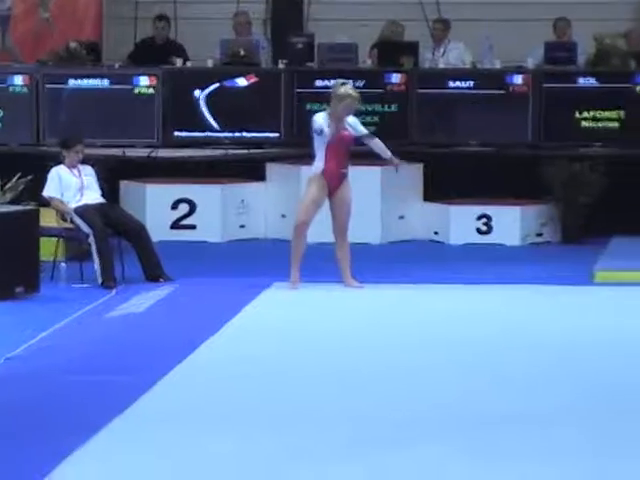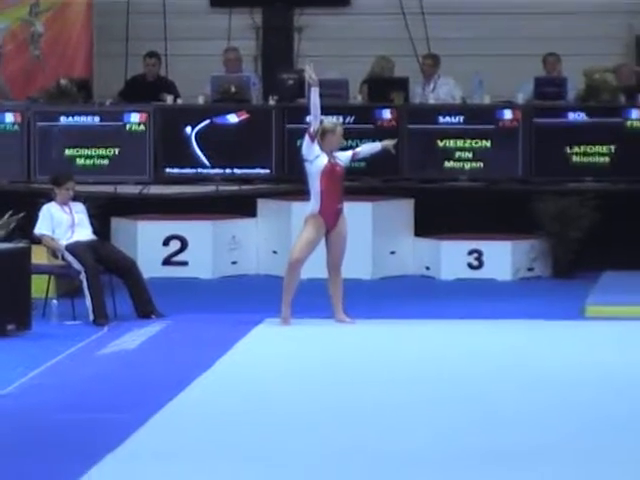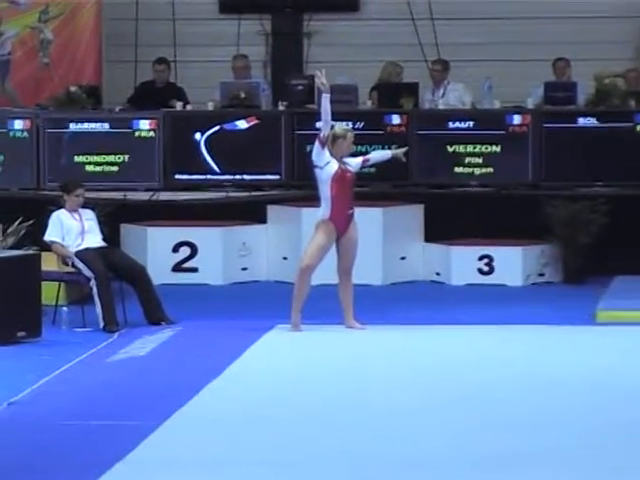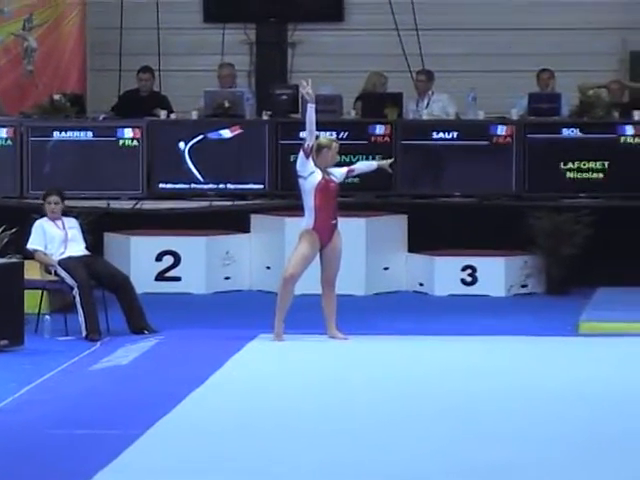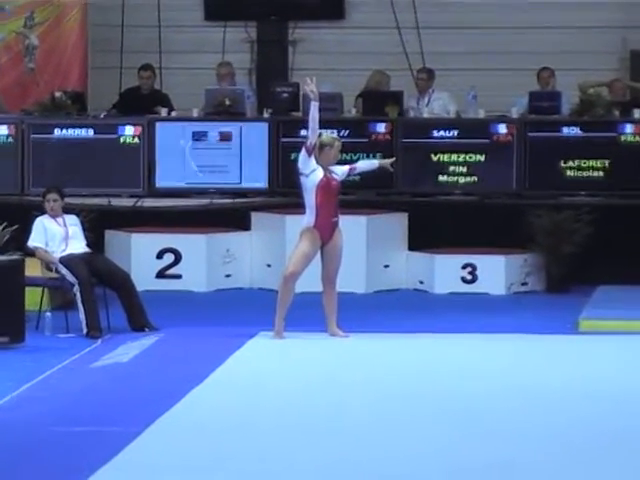
dt=0.7s
person 1, frame 1
left shoulder: (351, 122)
right shoulder: (320, 118)
left elbow: (370, 139)
right elbow: (323, 130)
left wrist: (389, 156)
right wrist: (330, 130)
left hip: (341, 180)
right hip: (321, 177)
left knee: (342, 232)
right knee: (301, 223)
left ankle: (347, 277)
right ankle: (294, 274)
person 1, frame 2
left shoulder: (339, 158)
right shoulder: (311, 152)
left elbow: (361, 150)
right elbow: (315, 119)
left wrist: (383, 145)
right wrist: (314, 87)
left hip: (338, 218)
right hip: (317, 217)
left knee: (335, 267)
right knee: (295, 260)
left ankle: (339, 313)
right ankle: (285, 311)
person 1, frame 3
left shoulder: (350, 163)
right shoulder: (322, 158)
left elbow: (372, 157)
right elbow: (325, 125)
left wrist: (393, 153)
right wrist: (325, 93)
left hip: (348, 223)
right hip: (328, 223)
left knee: (346, 272)
right knee: (306, 266)
left ankle: (350, 319)
right ankle: (295, 317)
person 1, frame 4
left shoulder: (334, 174)
right shoulder: (305, 167)
left elbow: (356, 167)
right elbow: (310, 135)
left wrist: (379, 163)
right wrist: (311, 103)
left hip: (332, 234)
right hip: (311, 233)
left knee: (329, 283)
right knee: (289, 276)
left ankle: (332, 329)
right ankle: (278, 327)
person 1, frame 5
left shoulder: (335, 172)
right shoulder: (307, 165)
left elbow: (358, 166)
right elbow: (312, 133)
left wrist: (381, 163)
right wrist: (314, 101)
left hip: (333, 231)
right hip: (313, 231)
left knee: (330, 280)
right knee: (290, 273)
left ankle: (332, 327)
right ankle: (279, 324)
person 2, frame 1
left shoulder: (88, 169)
right shoulder: (57, 172)
right elbow: (54, 201)
right wrist: (70, 212)
left hip: (101, 205)
right hip: (80, 209)
left knee: (137, 227)
right knee: (99, 230)
left ankle: (155, 272)
right ankle: (106, 278)
person 2, frame 2
left shoulder: (79, 206)
right shoulder: (48, 209)
right elbow: (45, 239)
left wrist: (95, 240)
right wrist: (62, 249)
left hip: (93, 242)
right hip: (72, 245)
left knee: (128, 264)
right knee: (91, 267)
left ankle: (146, 309)
right ankle: (98, 315)
person 2, frame 3
left shoulder: (89, 213)
right shoulder: (58, 216)
right elbow: (55, 246)
right wrist: (72, 257)
left hip: (103, 248)
right hip: (81, 252)
left knee: (138, 270)
right knee: (101, 274)
left ankle: (156, 315)
right ankle: (108, 322)
person 2, frame 4
left shoulder: (72, 222)
right shoulder: (40, 224)
right elbow: (38, 254)
right wrist: (55, 265)
left hip: (86, 257)
right hip: (64, 261)
left knee: (121, 279)
right knee: (83, 282)
left ankle: (139, 324)
right ankle: (91, 330)
person 2, frame 5
left shoulder: (73, 219)
right shoulder: (41, 222)
right elbow: (39, 252)
left wrist: (89, 253)
right wrist: (56, 262)
left hip: (87, 254)
right hip: (65, 258)
left knee: (122, 277)
right knee: (84, 280)
left ankle: (139, 322)
right ankle: (92, 327)
